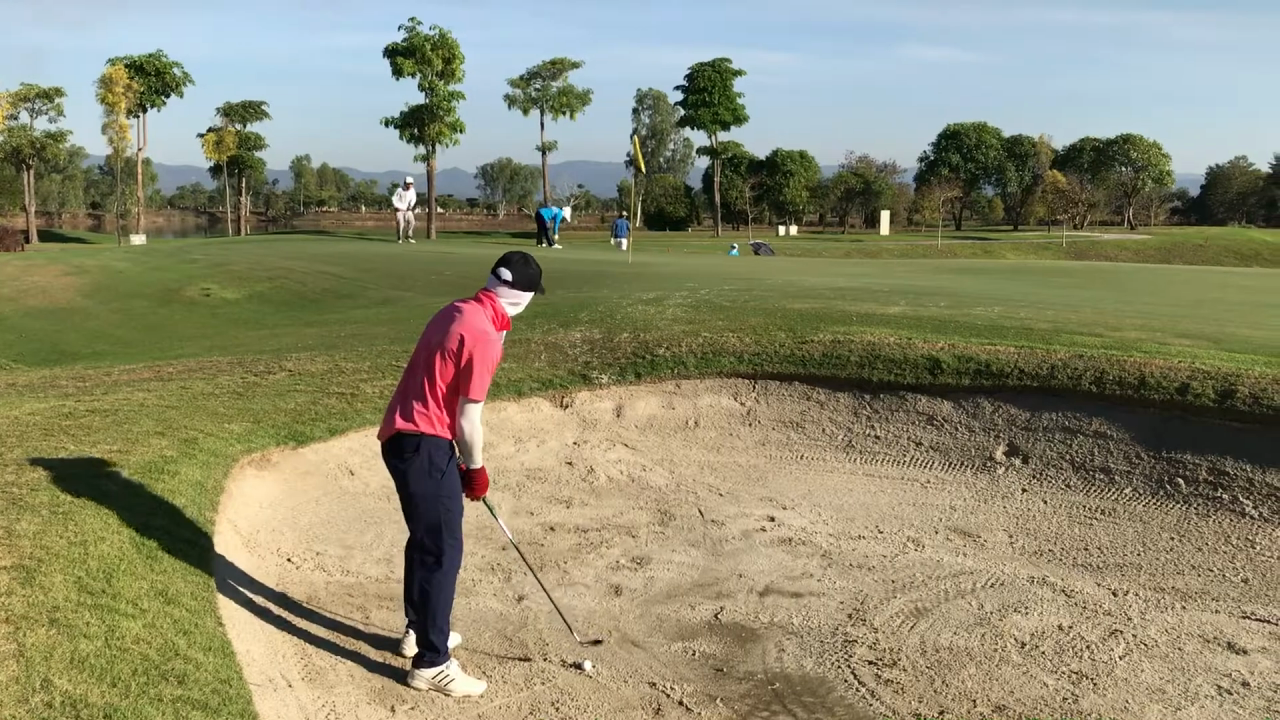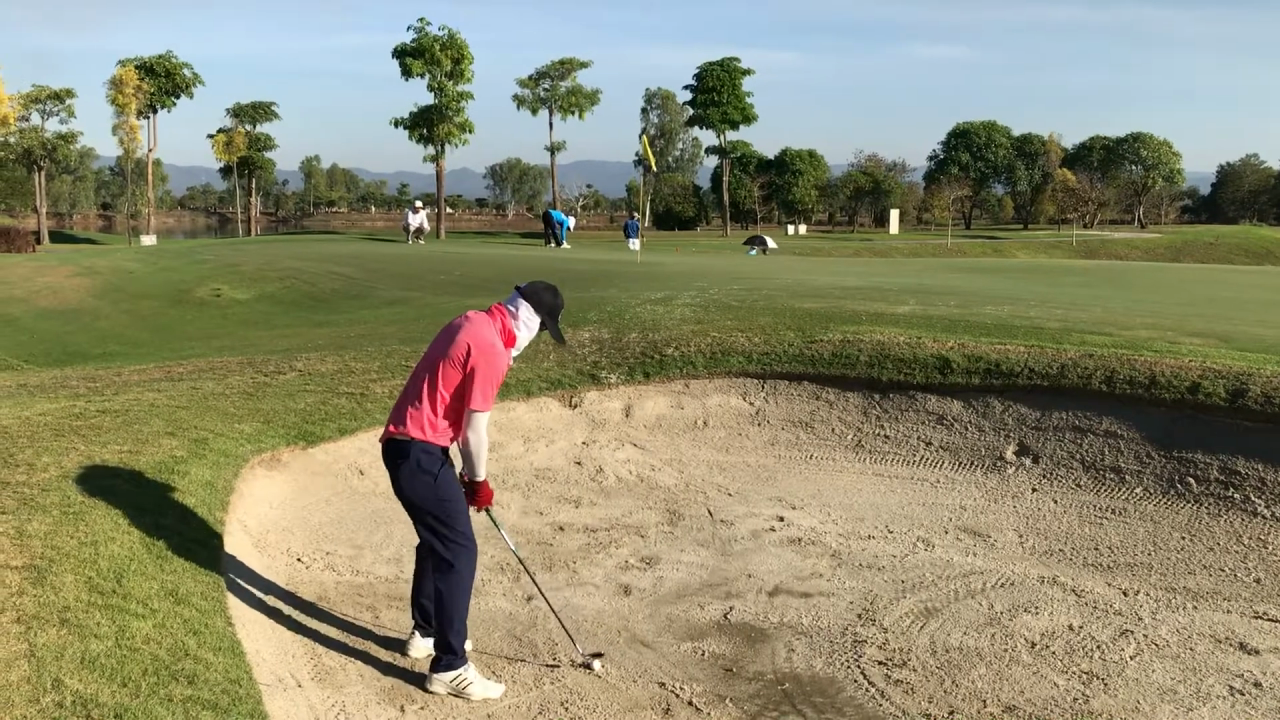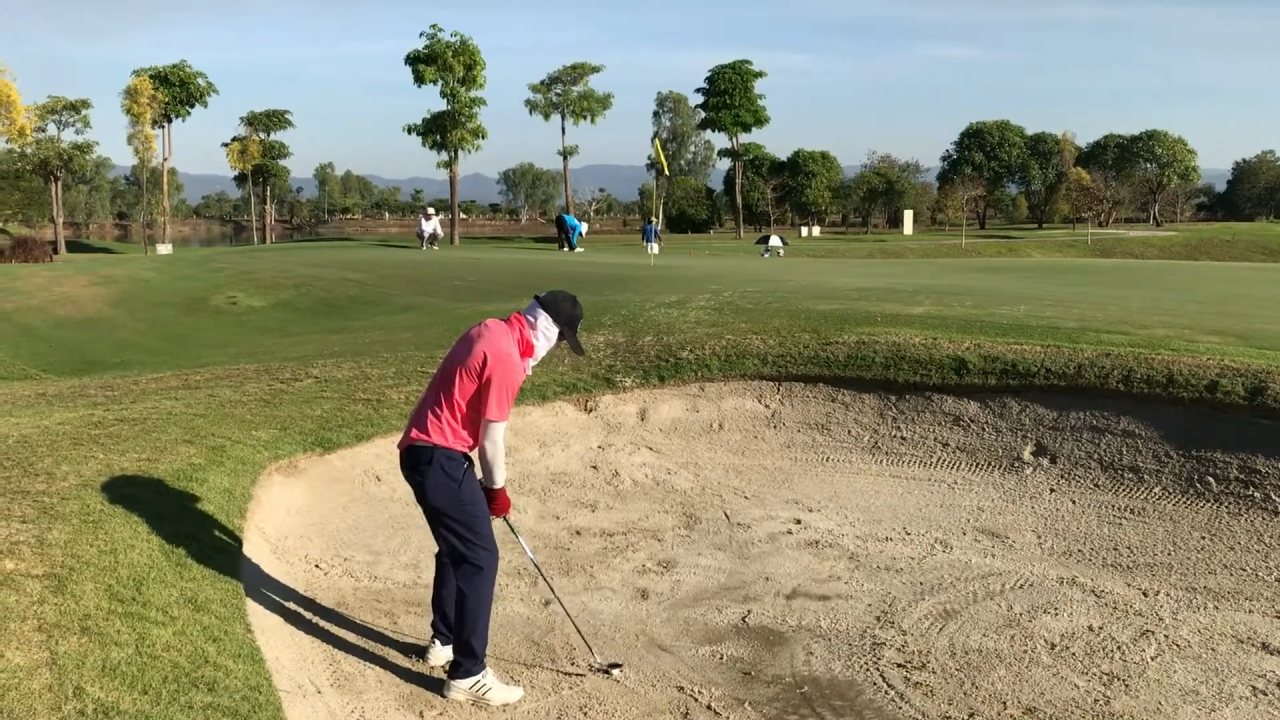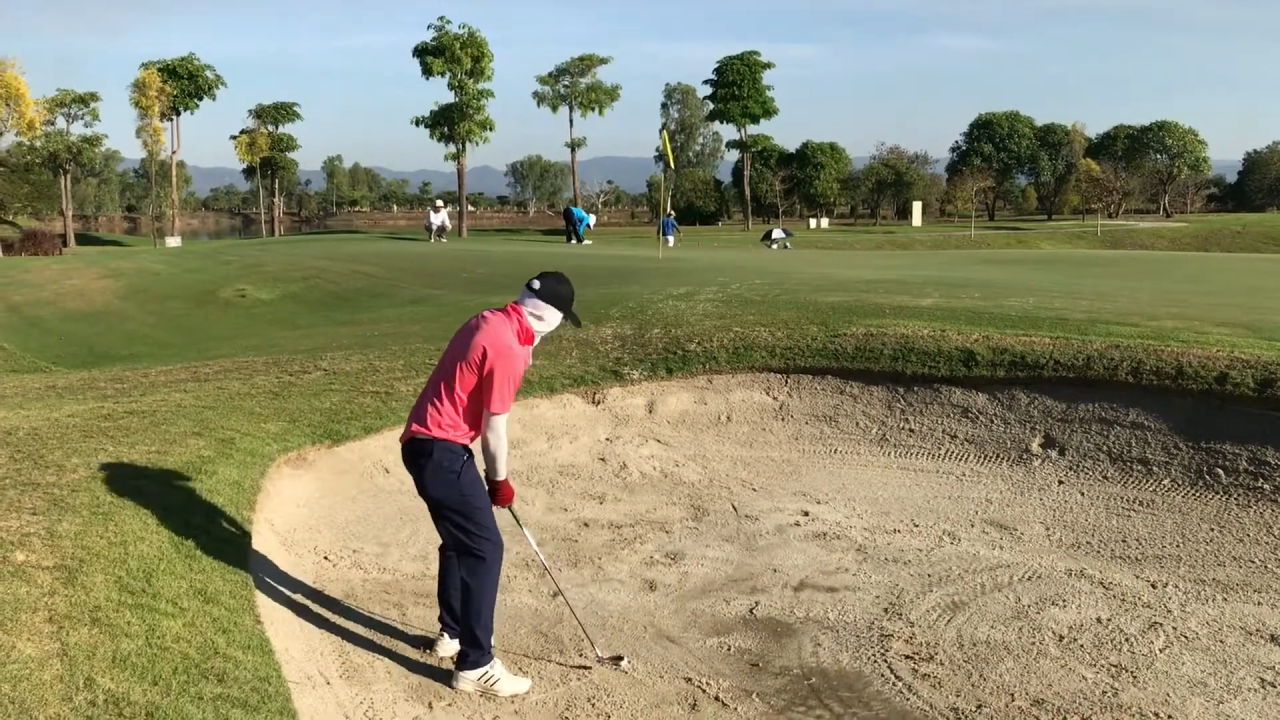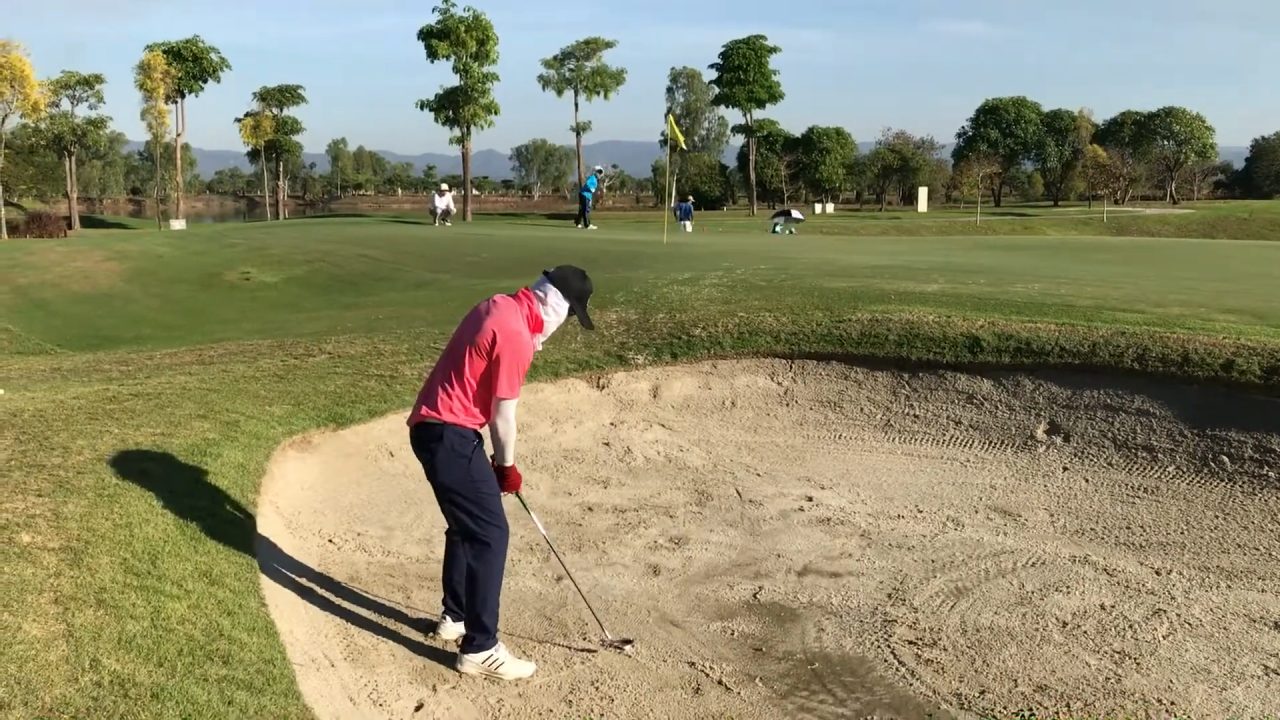
dt=1s
person 1, frame 1
left shoulder: (456, 311)
right shoulder: (484, 337)
right elbow: (468, 418)
left wrist: (464, 462)
right wrist: (475, 469)
left hip: (399, 437)
right hip: (425, 446)
left knee: (424, 540)
right knee: (443, 553)
left ankle: (419, 631)
right ankle: (430, 663)
person 1, frame 2
left shoulder: (470, 322)
right shoulder: (492, 350)
right elbow: (474, 429)
left wrist: (467, 473)
right wrist: (479, 481)
left hip: (399, 443)
right hip: (422, 452)
left knee: (435, 543)
right knee: (457, 555)
left ankle: (426, 633)
right ankle: (449, 669)
person 1, frame 3
left shoulder: (489, 329)
right shoulder: (507, 360)
right elbow: (490, 437)
left wrist: (487, 484)
right wrist: (495, 489)
left hip: (419, 450)
right hip: (441, 459)
left knee: (456, 549)
right knee: (480, 559)
left ankle: (444, 641)
right ankle: (467, 675)
person 1, frame 4
left shoulder: (488, 321)
right shoulder: (508, 350)
right elbow: (493, 429)
right wrist: (499, 481)
left hip: (421, 442)
right hip: (442, 451)
left knee: (459, 542)
right knee: (484, 551)
left ankle: (451, 633)
right ankle: (475, 666)
person 1, frame 5
left shoulder: (498, 305)
right shoulder: (516, 336)
right elbow: (502, 415)
right wrist: (506, 467)
left hip: (430, 425)
right hip: (450, 435)
left knee: (466, 525)
right knee: (490, 534)
left ankle: (455, 617)
right ankle: (479, 649)
